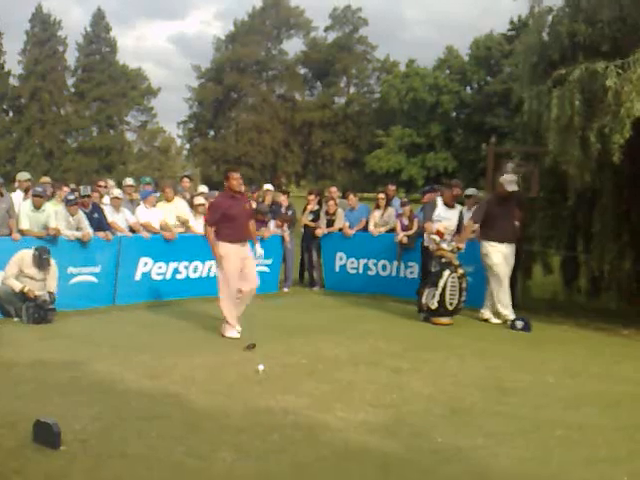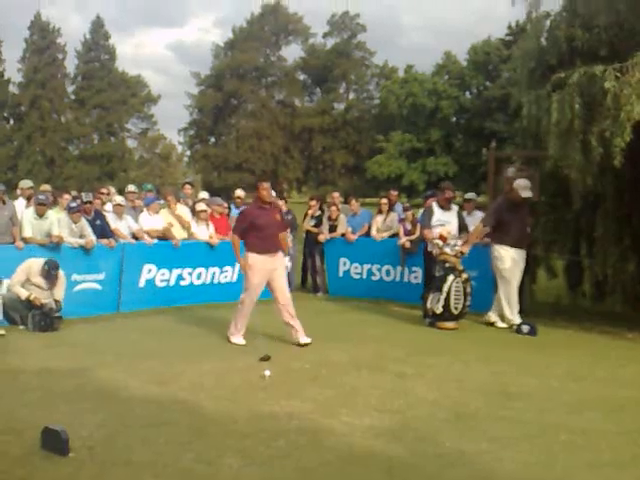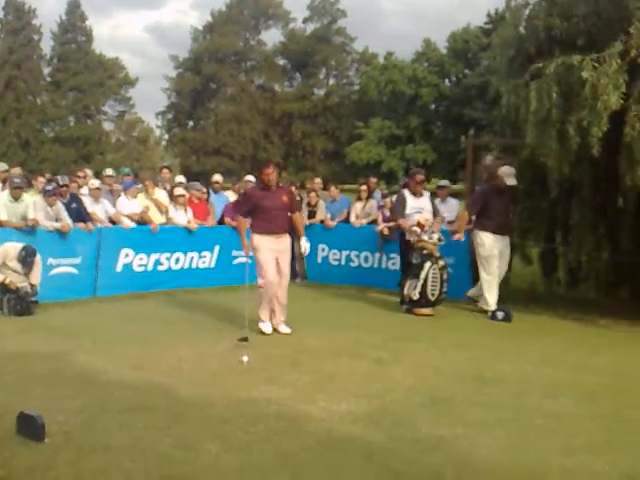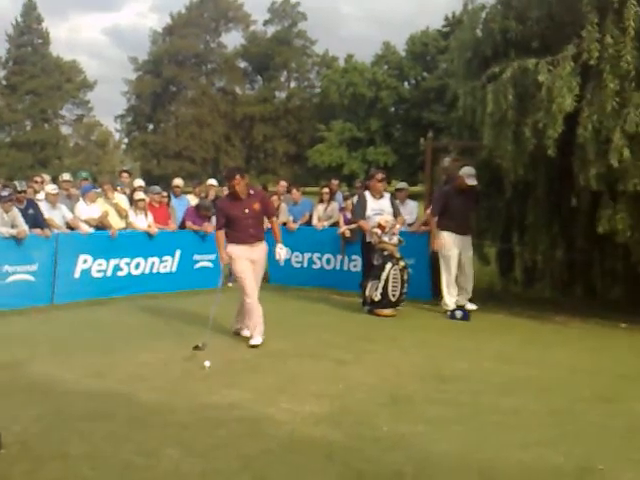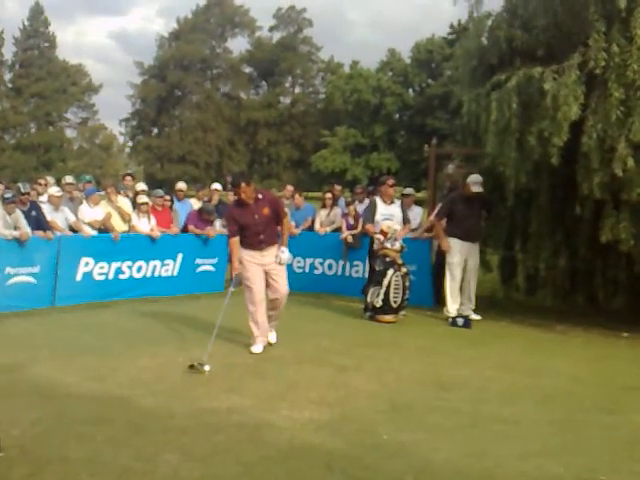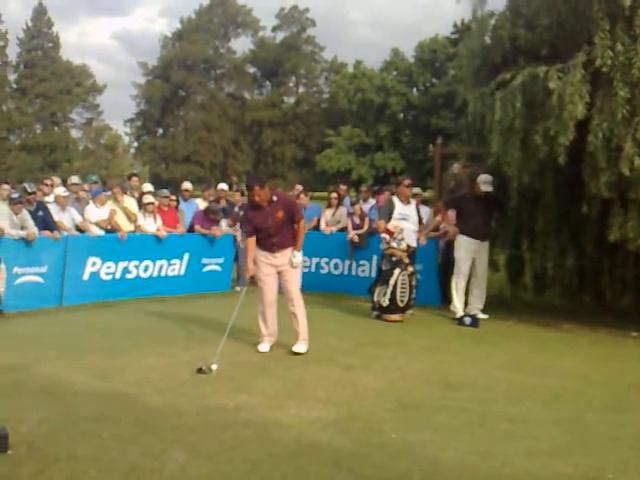
dt=0.3s
person 1, frame 1
left shoulder: (245, 199)
right shoulder: (220, 202)
right elbow: (209, 227)
left wrist: (257, 243)
right wrist: (215, 249)
left hip: (244, 247)
right hip: (227, 248)
left knee: (251, 284)
right knee: (227, 289)
left ankle: (231, 318)
right ankle: (228, 327)
person 1, frame 2
left shoulder: (276, 210)
right shoulder: (249, 211)
right elbow: (235, 235)
left wrist: (286, 256)
right wrist: (239, 258)
left hip: (276, 258)
right hip: (256, 259)
left knee: (284, 298)
right knee: (249, 298)
left ankle: (298, 334)
right ankle: (235, 333)
person 1, frame 3
left shoulder: (285, 191)
right shoulder: (252, 193)
left elbow: (295, 214)
right elbow: (240, 216)
left wrist: (302, 237)
right wrist: (243, 240)
left hip: (284, 239)
right hip: (263, 240)
left knee: (283, 282)
right knee: (269, 279)
left ankle: (279, 320)
right ankle: (264, 318)
person 1, frame 4
left shoulder: (259, 196)
right shoulder: (223, 204)
left elbow: (272, 218)
right elbow: (219, 230)
left wrist: (279, 243)
right wrist: (221, 252)
left hip: (259, 247)
right hip: (237, 250)
left knee: (252, 291)
right knee: (250, 290)
left ankle: (241, 325)
right ankle: (256, 332)
person 1, frame 5
left shoulder: (270, 199)
right shoulder: (233, 211)
left elbow: (284, 221)
right elbow: (234, 237)
left wrist: (284, 246)
right wrist: (234, 261)
left hip: (273, 251)
right hip: (249, 255)
left knee: (281, 291)
right knee: (256, 297)
left ankle: (271, 324)
right ankle: (259, 338)
person 1, frame 6
left shoulder: (286, 201)
right shoulder: (249, 211)
left elbow: (300, 224)
right elbow: (250, 237)
left wrist: (298, 250)
right wrist: (249, 262)
left hip: (288, 253)
right hip: (264, 255)
left knee: (293, 295)
right knee: (267, 297)
left ankle: (301, 339)
right ankle: (267, 337)
person 2, frame 1
left shoulder: (513, 198)
right shoulder: (488, 201)
right elbow: (472, 222)
left wrist: (516, 221)
left hip: (510, 245)
right hip: (492, 245)
left knee: (500, 280)
right knee: (500, 280)
left ankle: (487, 312)
right ankle: (507, 313)
person 2, frame 2
left shoulder: (525, 204)
right shoulder: (500, 205)
right elbow: (482, 225)
left wrist: (527, 228)
left hip: (520, 250)
right hip: (503, 248)
left knee: (511, 285)
right knee: (508, 285)
left ankle: (493, 315)
right ankle: (513, 319)
person 2, frame 3
left shoulder: (509, 191)
right shoulder: (484, 191)
right elbow: (469, 213)
left wrist: (509, 218)
left hip: (504, 236)
right hip: (486, 235)
left knee: (500, 270)
right knee: (489, 271)
left ankle: (476, 294)
right ankle: (490, 306)
person 2, frame 4
left shoulder: (472, 192)
right shoulder: (445, 192)
right elbow: (433, 215)
left wrist: (470, 220)
right wrist: (435, 237)
left hip: (466, 235)
right hip: (448, 235)
left knee: (467, 270)
right knee: (449, 271)
left ankle: (463, 299)
right ankle: (450, 305)
person 2, frame 5
left shoulder: (481, 200)
right shoulder: (453, 199)
left elbow: (488, 213)
right elbow: (437, 219)
left wrist: (480, 223)
right wrist: (442, 239)
left hip: (474, 243)
right hip: (456, 242)
left knee: (471, 278)
right knee: (454, 277)
left ankle: (466, 309)
right ankle: (451, 312)
person 2, frame 6
left shoulder: (492, 200)
right shoulder: (463, 197)
left elbow: (502, 213)
right elbow: (441, 205)
left wrist: (492, 222)
left hip: (483, 242)
right hip: (465, 239)
left knee: (480, 276)
right knee: (461, 273)
left ankle: (474, 308)
right ankle: (458, 309)
person 3, frame 1
left shoulder: (458, 210)
right shoulder: (434, 203)
left elbow: (460, 232)
right elbow: (426, 223)
left wrist: (456, 242)
right wrist: (435, 234)
right hip: (430, 246)
right knee: (427, 278)
person 3, frame 2
left shoulder: (456, 210)
right shoulder: (431, 208)
left elbow: (464, 231)
right elbow: (425, 230)
right wrist: (435, 240)
right hip: (432, 251)
right knee: (431, 283)
right ankle: (428, 313)
person 3, frame 3
left shoulder: (427, 196)
right shoulder: (403, 196)
left elbow: (437, 215)
right elbow: (399, 219)
left wrist: (436, 225)
right wrist: (411, 228)
right hip: (409, 239)
right knee: (408, 270)
left ankle: (427, 300)
right ankle: (406, 300)
person 3, frame 4
left shoulder: (389, 197)
right shoulder: (363, 197)
left elbow: (399, 216)
right elbow: (359, 220)
left wrist: (397, 226)
right wrist: (371, 230)
right hip: (370, 241)
right knee: (370, 272)
right ankle: (368, 301)
person 3, frame 5
left shoulder: (399, 204)
right shoulder: (374, 203)
left elbow: (407, 223)
right elbow: (367, 224)
left wrist: (404, 231)
right wrist: (377, 234)
right knee: (375, 277)
person 3, frame 6
left shoulder: (414, 204)
right shoulder: (391, 202)
left elbow: (420, 224)
right elbow: (381, 221)
left wrist: (422, 234)
right wrist: (385, 234)
left hip: (410, 247)
right hip: (392, 246)
left knee: (407, 278)
right knee: (386, 276)
left ankle: (404, 306)
right ankle: (379, 305)
